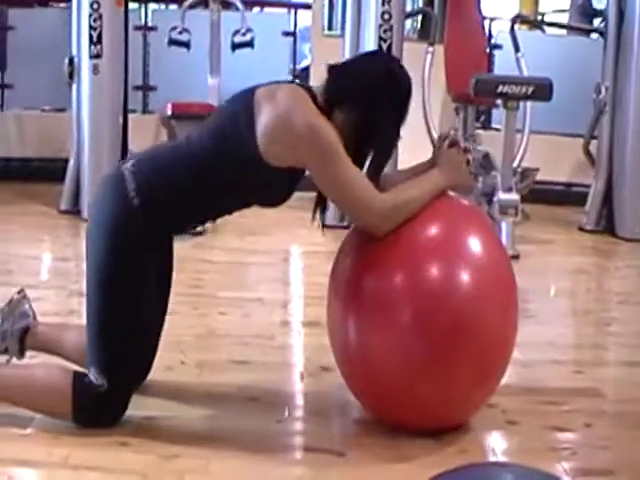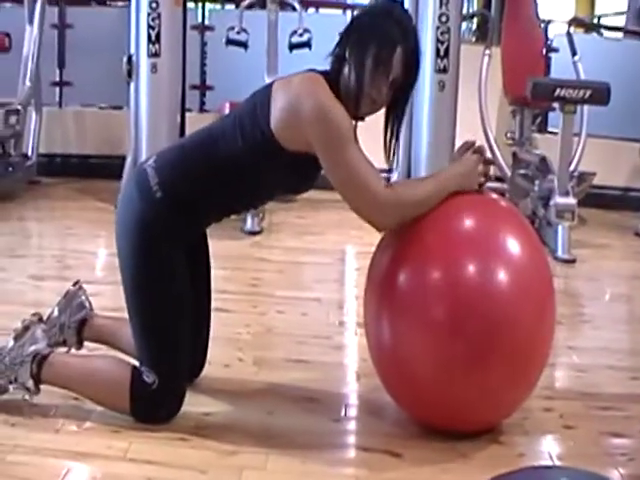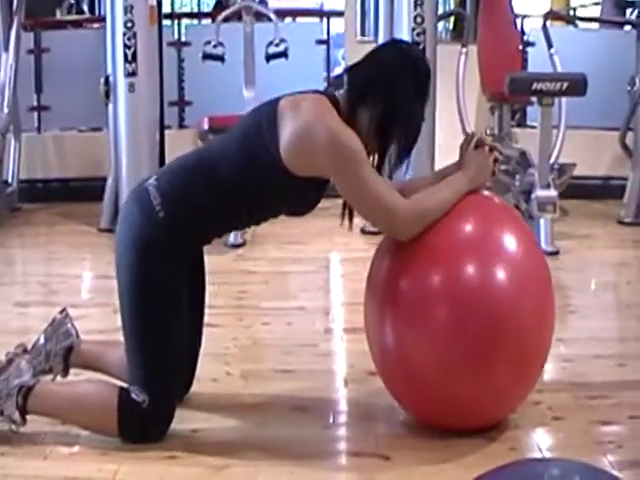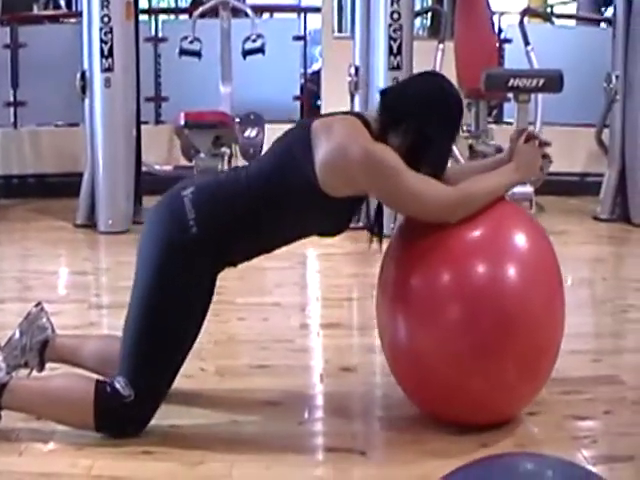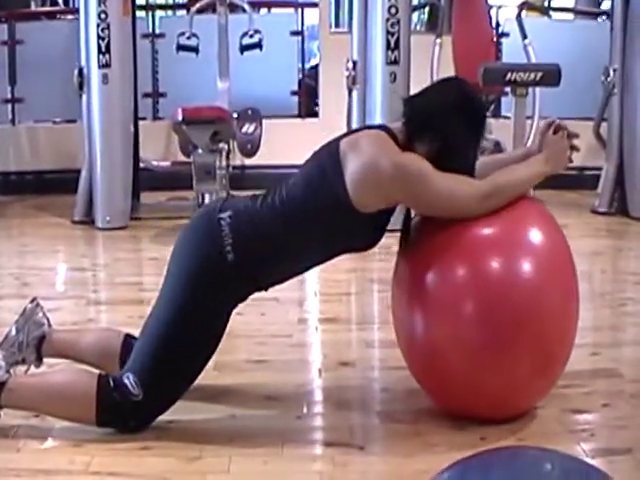
dt=1s
person 1, frame 1
left shoulder: (302, 106)
right shoulder: (305, 124)
left elbow: (361, 190)
right elbow: (376, 216)
left wrist: (427, 168)
right wrist: (441, 177)
left hip: (142, 209)
right hip: (129, 216)
left knee: (129, 365)
right knee: (103, 401)
person 1, frame 2
left shoulder: (327, 103)
right shoulder: (316, 105)
left elbow: (374, 193)
right elbow: (381, 211)
left wrist: (449, 174)
right wrist: (456, 178)
left hip: (177, 212)
right hip: (154, 211)
left knee: (187, 363)
right knee: (159, 398)
left ankle: (77, 320)
person 1, frame 3
left shoulder: (326, 114)
right shoulder: (324, 131)
left elbow: (384, 196)
right elbow: (399, 221)
left wrist: (454, 170)
right wrist: (466, 180)
left hip: (172, 227)
right hip: (155, 232)
left knee: (173, 382)
right knee: (147, 417)
left ankle: (66, 347)
person 1, frame 4
left shoulder: (358, 132)
right shoulder: (361, 153)
left elbow: (431, 179)
right elbow: (445, 204)
left wrist: (502, 160)
right wrist: (516, 173)
left hip: (192, 224)
right hip: (187, 238)
left knee: (146, 363)
right knee: (128, 410)
person 1, frame 5
left shoulder: (384, 142)
right shoulder: (391, 167)
left elbow: (462, 176)
right elbow: (478, 197)
left wrist: (530, 152)
right wrist: (545, 164)
left hip: (223, 236)
right hip: (221, 258)
left knee: (151, 356)
right knee: (132, 403)
